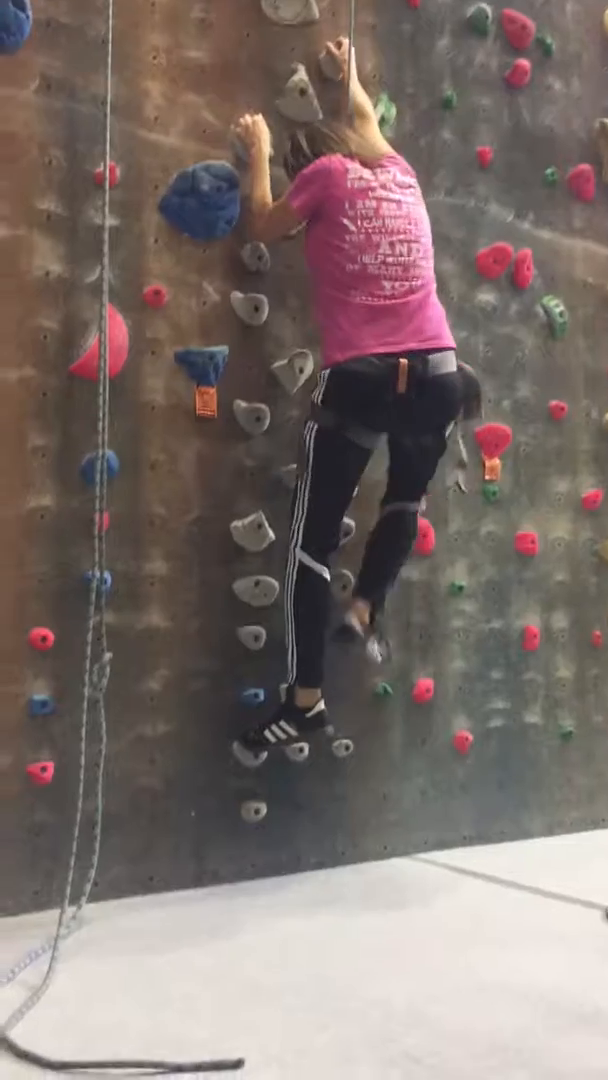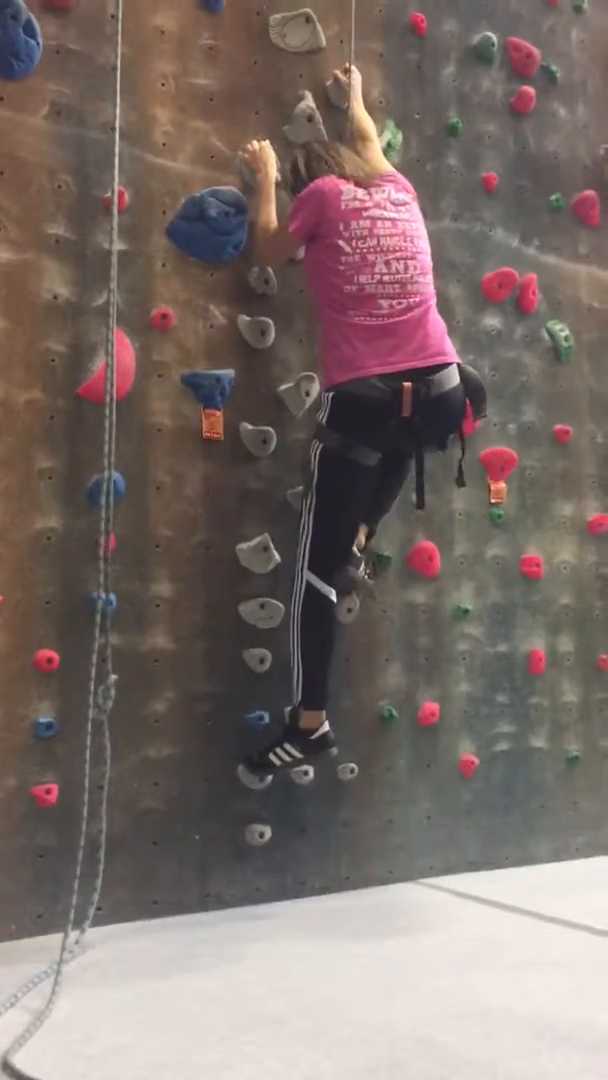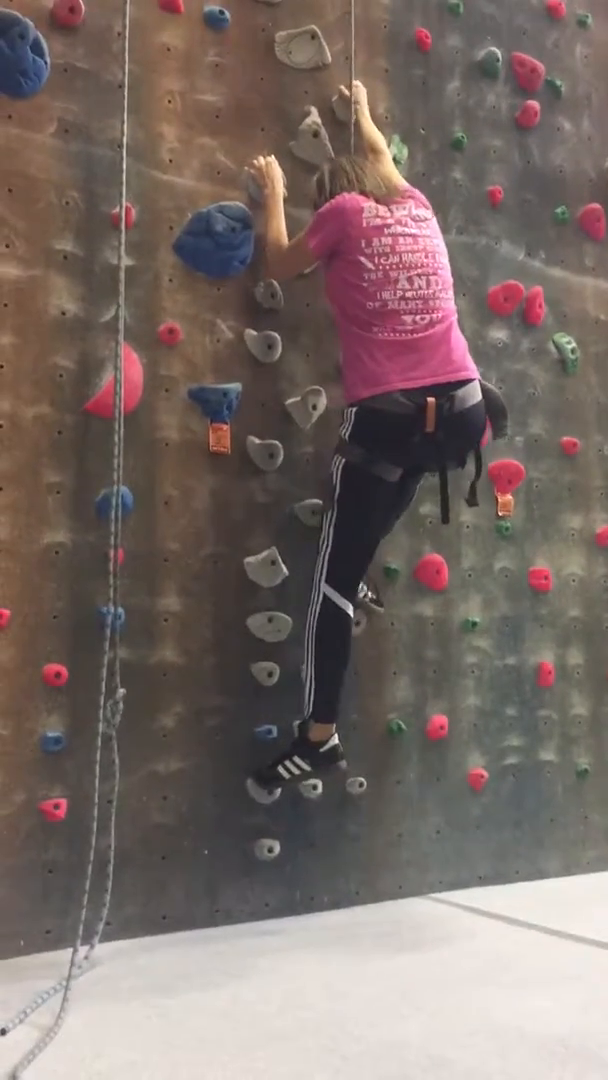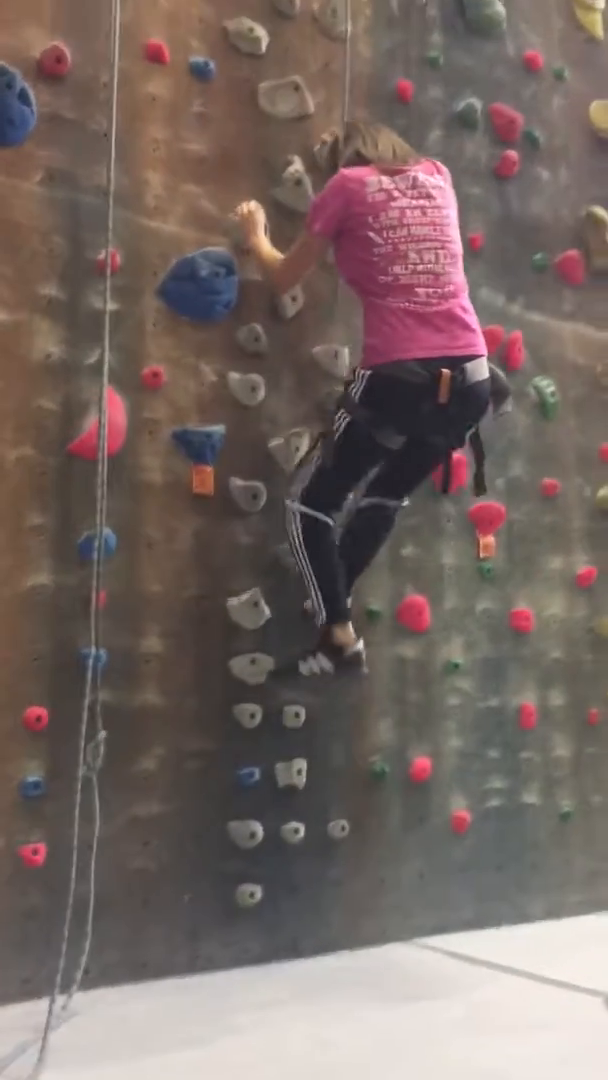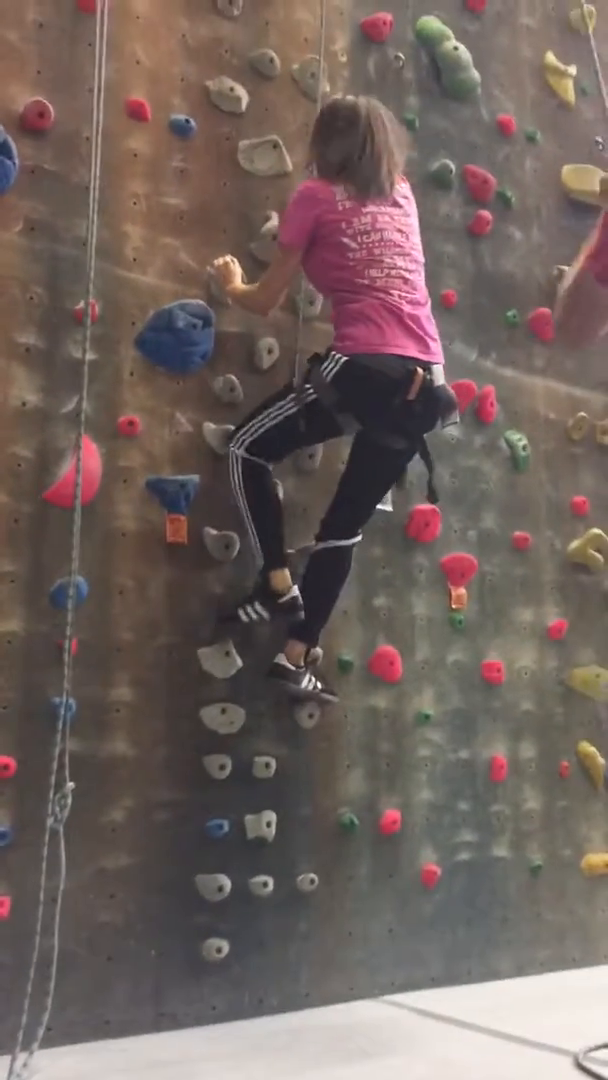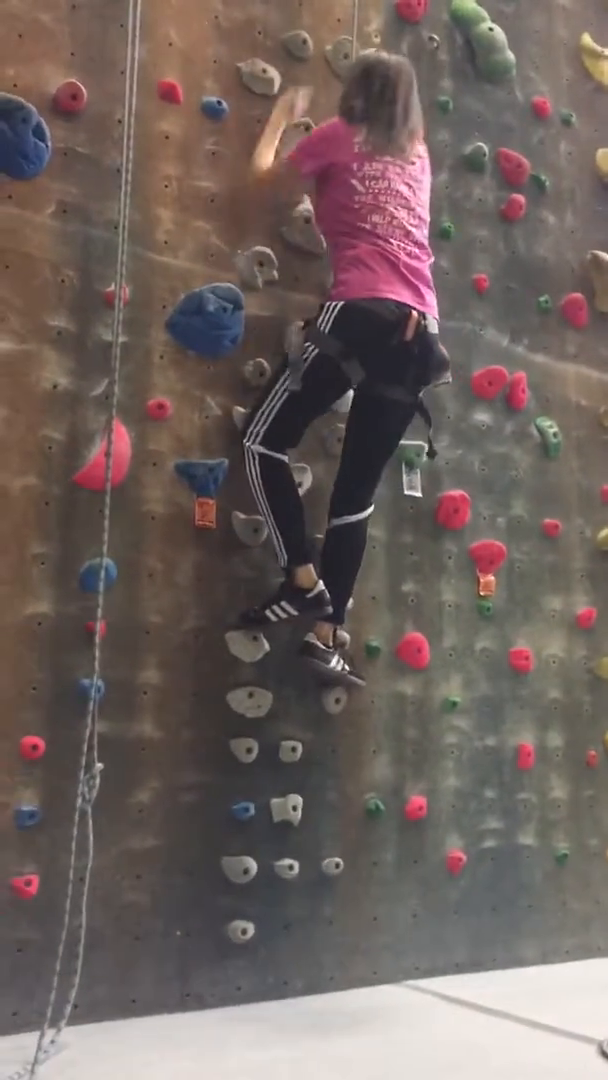
dt=0.5s
person 1, frame 1
left shoulder: (328, 173)
right shoulder: (400, 173)
left elbow: (264, 227)
right elbow: (366, 122)
left wrist: (258, 152)
right wrist: (349, 71)
left hip: (360, 378)
right hip: (436, 375)
left knee: (311, 544)
right knee: (407, 497)
left ankle: (304, 702)
right ankle: (365, 611)
person 1, frame 2
left shoulder: (324, 195)
right shoulder: (400, 191)
left elbow: (267, 251)
right elbow: (370, 143)
left wrist: (265, 177)
right wrist: (354, 94)
left hip: (362, 399)
right hip: (439, 392)
left knee: (315, 565)
left ankle: (308, 723)
right ankle: (360, 541)
person 1, frame 3
left shoulder: (344, 210)
right shoulder: (419, 206)
left elbow: (280, 264)
right elbow: (381, 157)
left wrist: (271, 194)
right wrist: (362, 113)
left hip: (387, 413)
right hip: (461, 406)
left knee: (334, 579)
right knee: (401, 467)
left ankle: (317, 735)
right ankle: (362, 577)
person 1, frame 4
left shoulder: (347, 184)
right shoulder: (436, 177)
left elbow: (282, 277)
left wrist: (254, 237)
right wrist: (352, 138)
left hip: (399, 378)
right hip: (470, 379)
left knee: (308, 502)
right knee: (386, 495)
left ankle: (339, 638)
right ankle: (333, 603)
person 1, frame 5
left shoulder: (315, 196)
right shoulder: (401, 193)
left elbow: (265, 301)
left wrist: (231, 285)
left hip: (363, 369)
right hip: (424, 381)
left knee: (247, 448)
right knee: (345, 524)
left ankle: (277, 583)
right ankle: (299, 654)
person 1, frame 6
left shoulder: (337, 137)
right shoulder: (417, 155)
left elbow: (265, 171)
left wrist: (279, 117)
left hip: (360, 317)
right hip: (418, 331)
left knee: (263, 440)
right knee: (357, 491)
left ankle: (304, 583)
right ankle: (328, 633)
